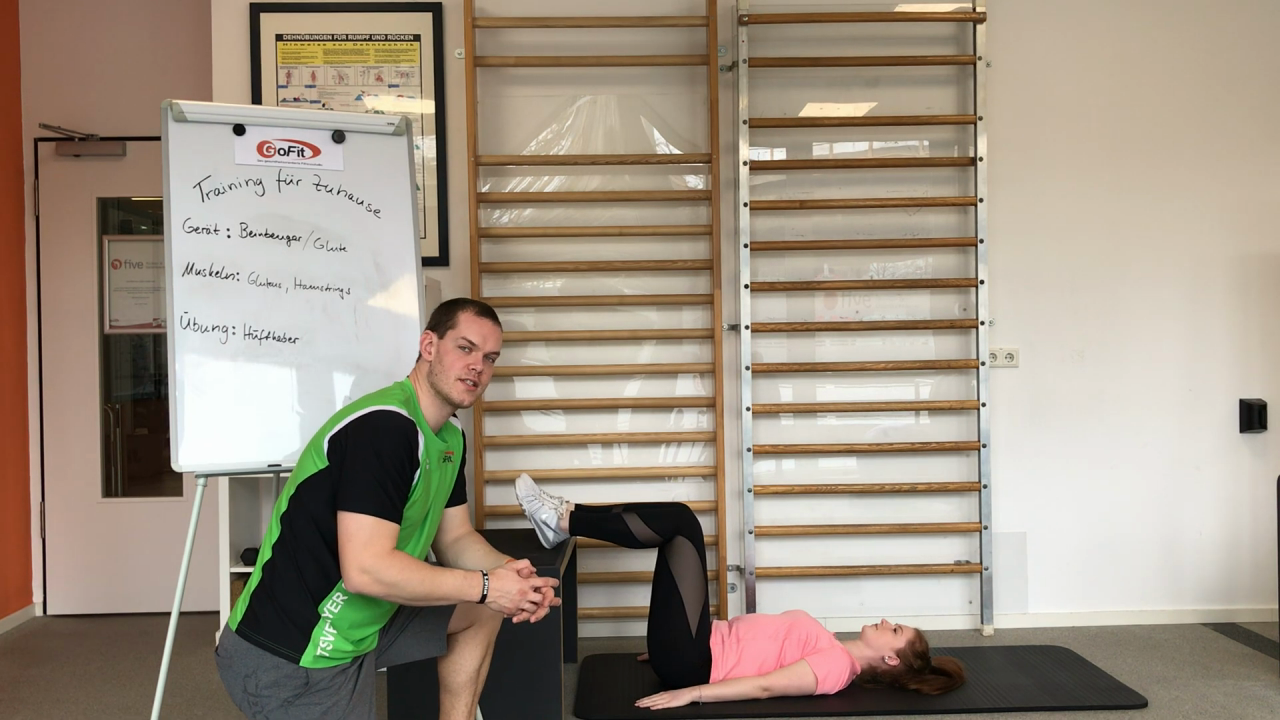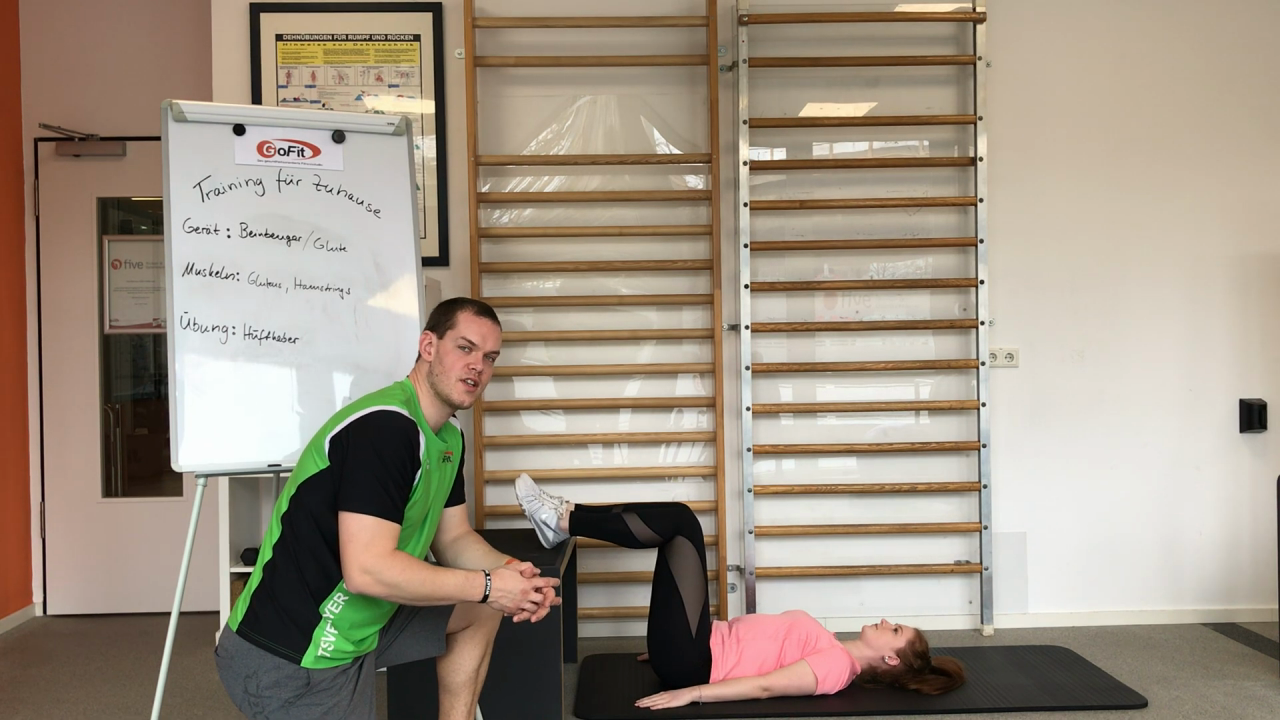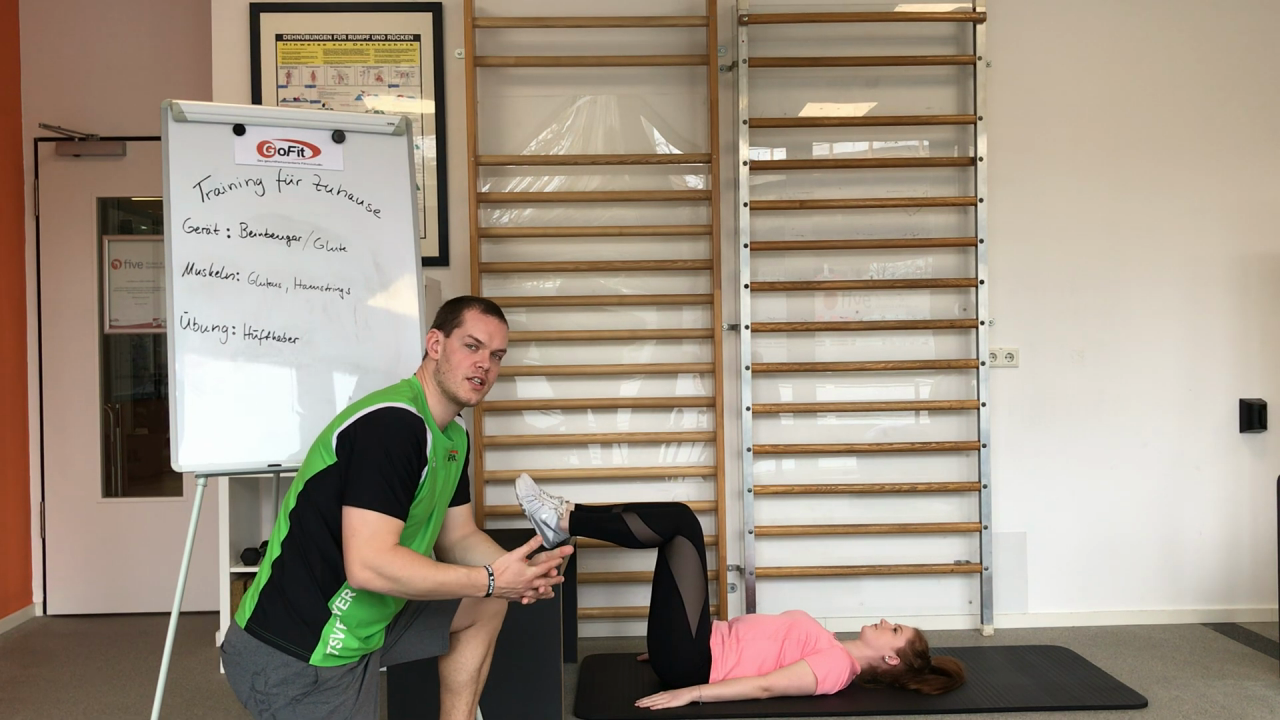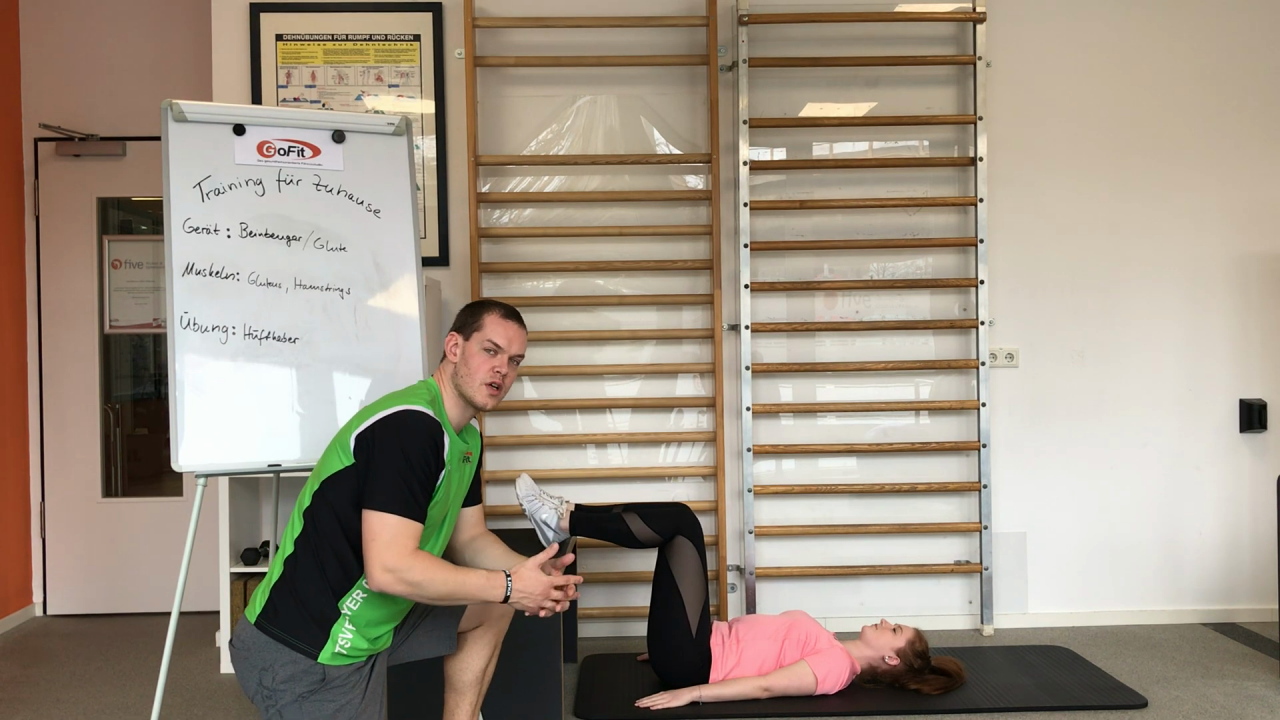
dt=0.4s
person 1, frame 1
left shoulder: (838, 666)
right shoulder: (829, 649)
left elbow: (766, 686)
left wrist: (690, 693)
right wrist: (669, 644)
left hip: (692, 665)
right hip: (702, 648)
left knee: (680, 524)
right knee: (678, 520)
left ankle: (564, 521)
right ankle: (565, 517)
person 1, frame 2
left shoulder: (837, 667)
right shoulder: (829, 648)
left elbow: (766, 686)
left wrist: (690, 693)
right wrist: (670, 644)
left hip: (692, 664)
right hip: (703, 647)
left knee: (679, 524)
right knee: (678, 519)
left ankle: (564, 521)
right ankle: (566, 517)
person 1, frame 3
left shoulder: (837, 667)
right shoulder: (828, 648)
left elbow: (765, 686)
left wrist: (690, 693)
right wrist: (669, 644)
left hip: (692, 664)
right hip: (703, 647)
left knee: (680, 524)
right knee: (679, 520)
left ankle: (563, 521)
right ankle: (565, 518)
person 1, frame 4
left shoulder: (837, 667)
right shoulder: (828, 648)
left elbow: (766, 686)
left wrist: (690, 693)
right wrist: (669, 644)
left hip: (692, 663)
right hip: (704, 645)
left knee: (680, 524)
right knee: (679, 521)
left ankle: (563, 522)
right ankle: (565, 518)
person 2, frame 1
left shoulder: (450, 436)
right shoulder: (382, 427)
left elbow: (455, 538)
right elbow: (366, 569)
left wrist: (509, 573)
right wrist: (485, 586)
left hip: (357, 623)
left knee: (482, 609)
person 2, frame 2
left shoulder: (448, 436)
right shoulder: (383, 427)
left elbow: (453, 537)
right elbow: (368, 570)
left wrist: (509, 571)
right wrist: (487, 586)
left hip: (356, 624)
left knee: (480, 607)
person 2, frame 3
left shoulder: (454, 435)
right shoulder: (389, 423)
left elbow: (458, 536)
right elbow: (368, 565)
left wrist: (517, 569)
right wrist: (490, 581)
left hip: (359, 622)
left knee: (484, 605)
person 2, frame 4
left shoulder: (466, 436)
right shoulder: (409, 425)
left elbow: (468, 538)
right elbow: (390, 568)
left wrist: (529, 573)
right wrist: (508, 586)
left hip: (369, 621)
left knee: (491, 607)
